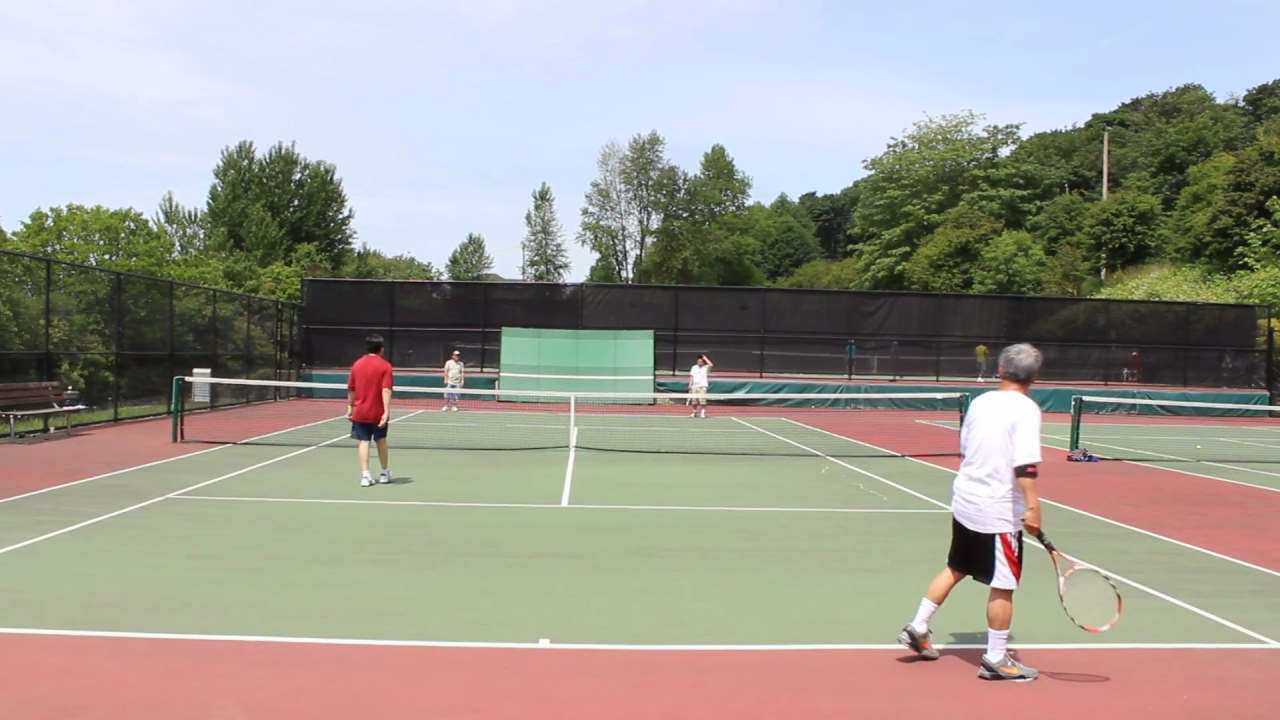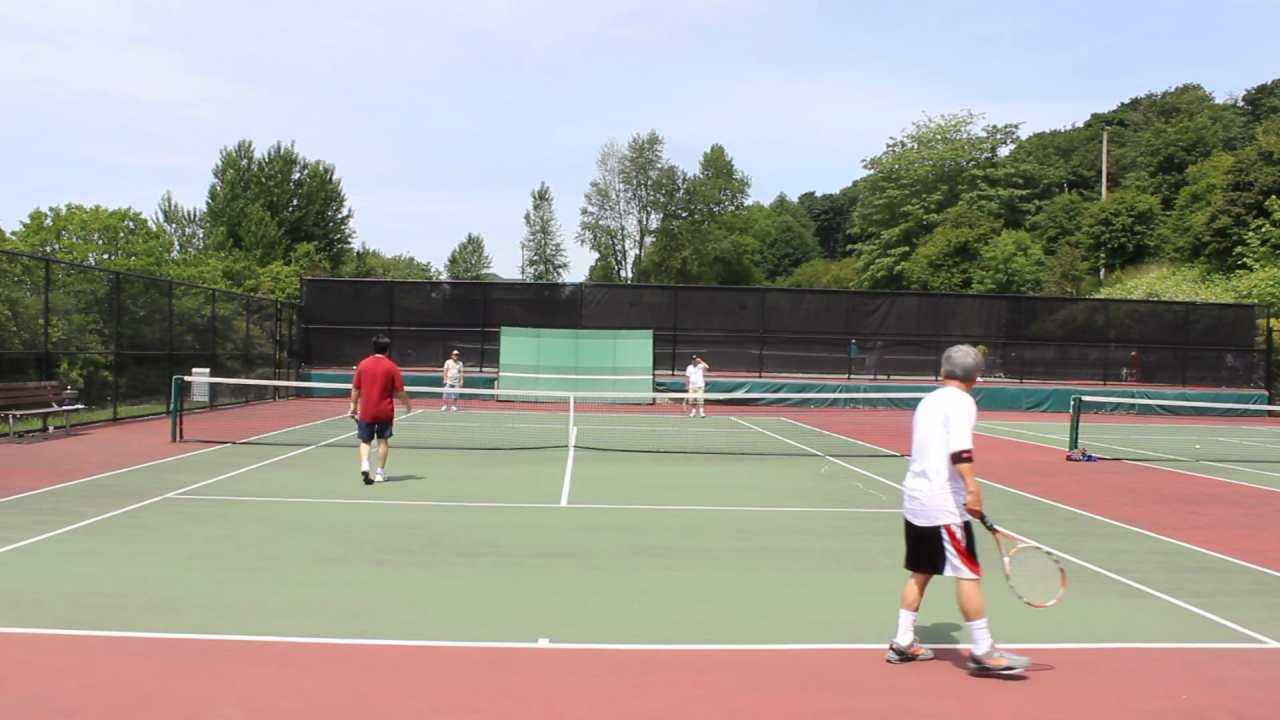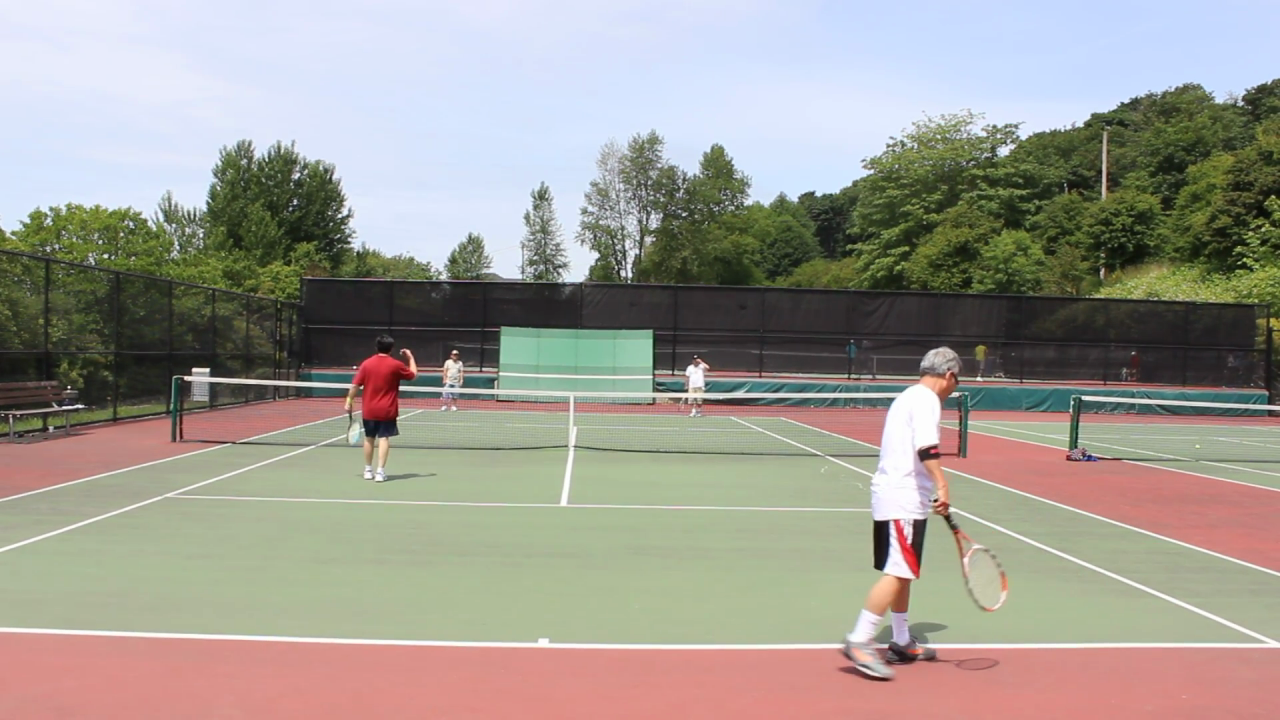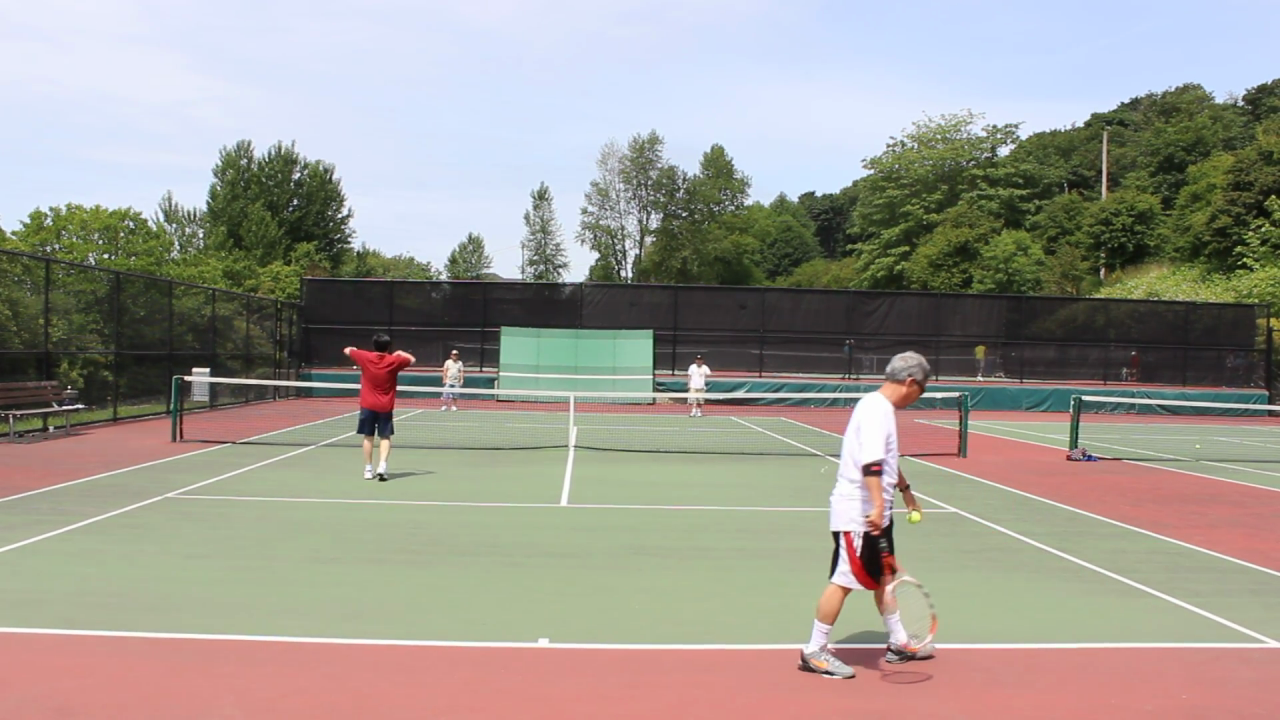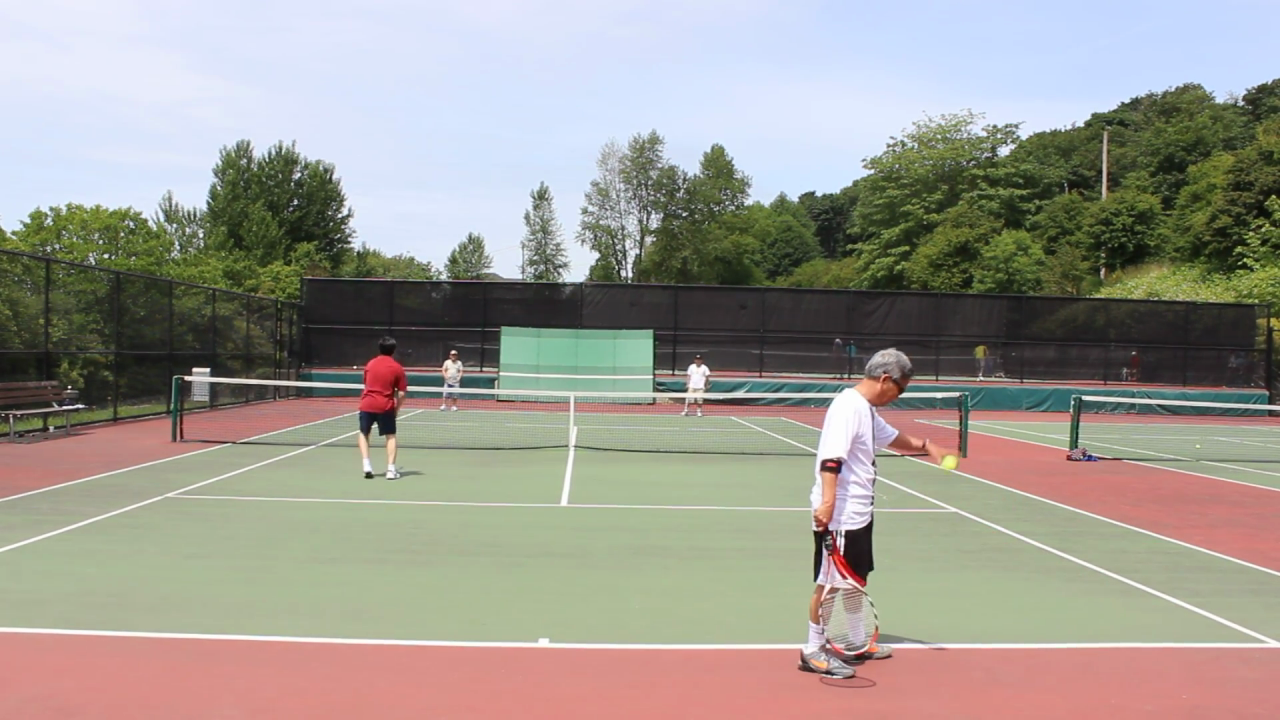
dt=0.4s
person 1, frame 1
left shoulder: (980, 402)
right shoulder: (1026, 409)
right elbow: (1025, 464)
right wrist: (1033, 507)
left hip: (965, 501)
right hip: (998, 510)
left knee: (956, 568)
right knee: (1003, 585)
left ankle: (918, 628)
right ankle: (996, 659)
person 1, frame 2
left shoulder: (926, 402)
right shoulder: (961, 402)
right elbow: (960, 452)
right wrist: (972, 490)
left hip: (916, 499)
right hip: (943, 504)
left knee: (920, 572)
right knee: (968, 575)
left ankle: (904, 643)
right ankle: (984, 650)
person 1, frame 3
left shoulder: (907, 397)
right shoulder: (927, 399)
right elbow: (927, 448)
right wrist: (942, 487)
left hip: (896, 497)
right hip: (903, 501)
left knee: (906, 573)
right knee: (897, 573)
left ankle: (901, 642)
right ankle: (858, 641)
person 1, frame 4
left shoulder: (881, 407)
right shoulder: (876, 409)
left elbow: (887, 460)
right elbow: (870, 463)
left wrist: (906, 492)
right wrist: (877, 505)
left hip: (876, 512)
right hip: (858, 513)
left knee: (884, 576)
right knee: (844, 581)
left ankle: (899, 644)
right ankle: (814, 651)
person 1, frame 5
left shoulder: (866, 408)
right shoulder: (849, 406)
left elbow: (891, 436)
right elbow: (831, 458)
left wrist: (925, 446)
right wrist: (827, 502)
left hip: (858, 511)
right hip: (839, 514)
left knee: (856, 579)
right knee: (830, 582)
right ankle: (813, 652)
